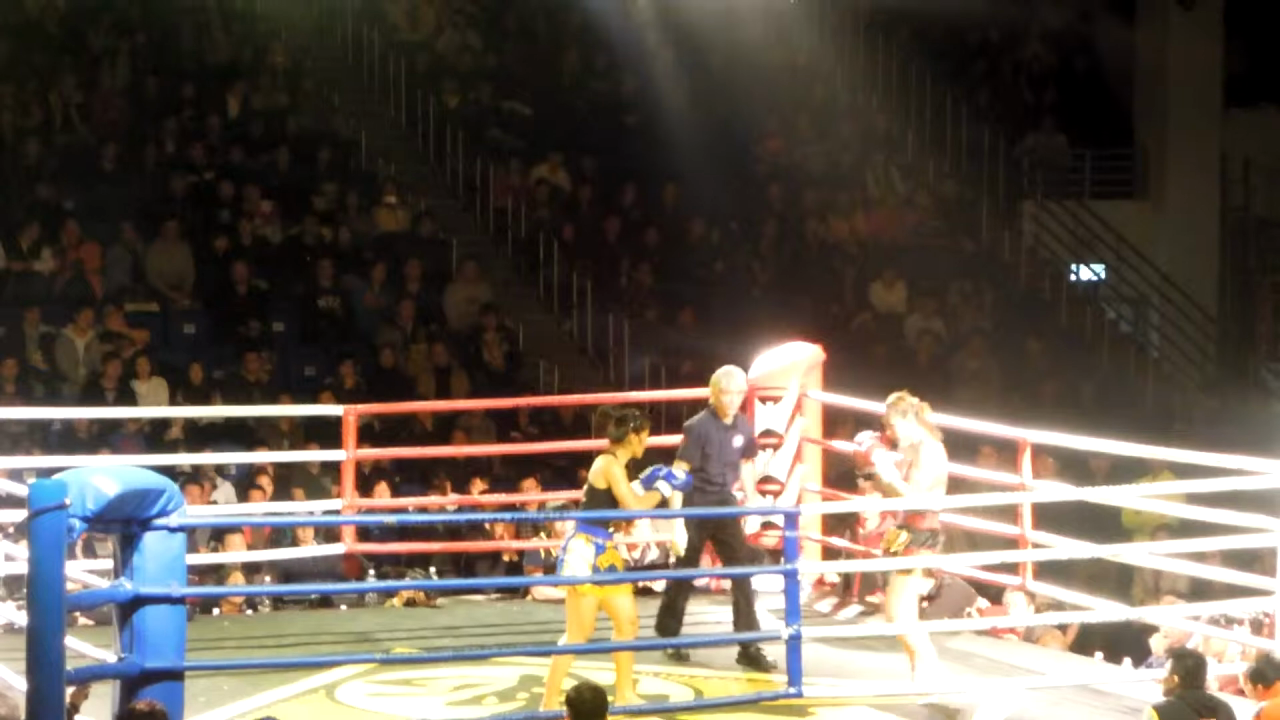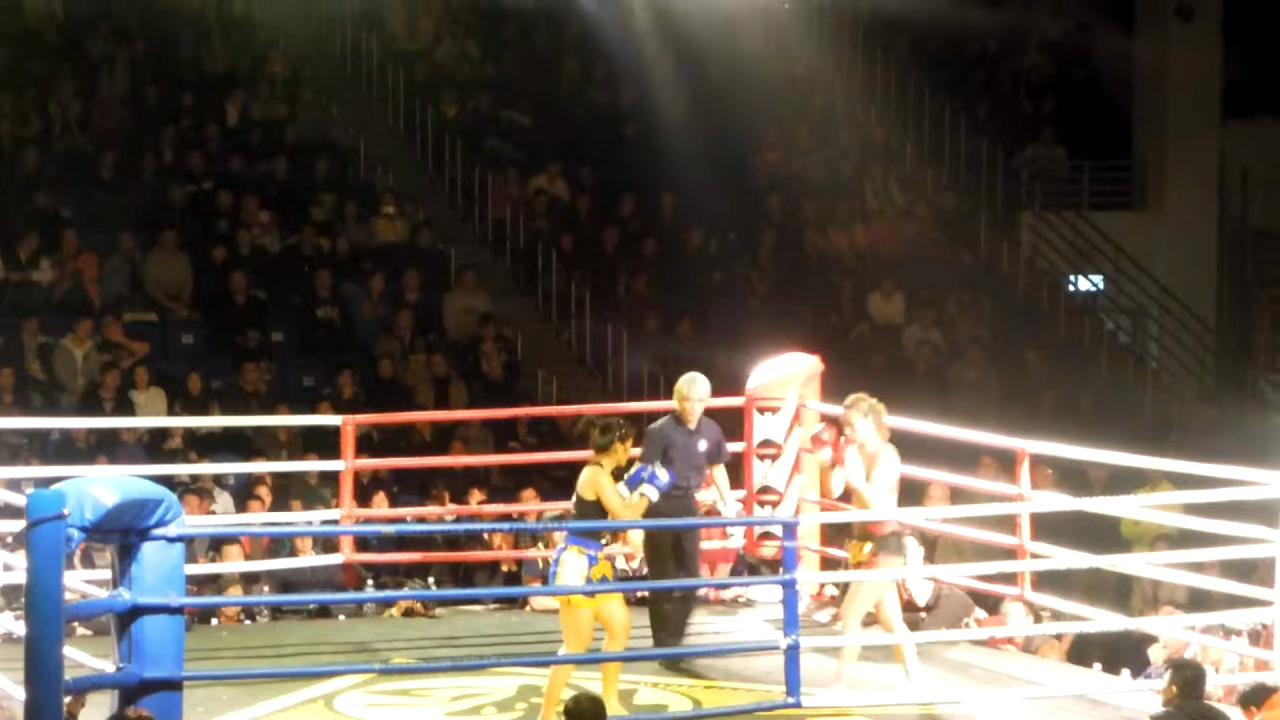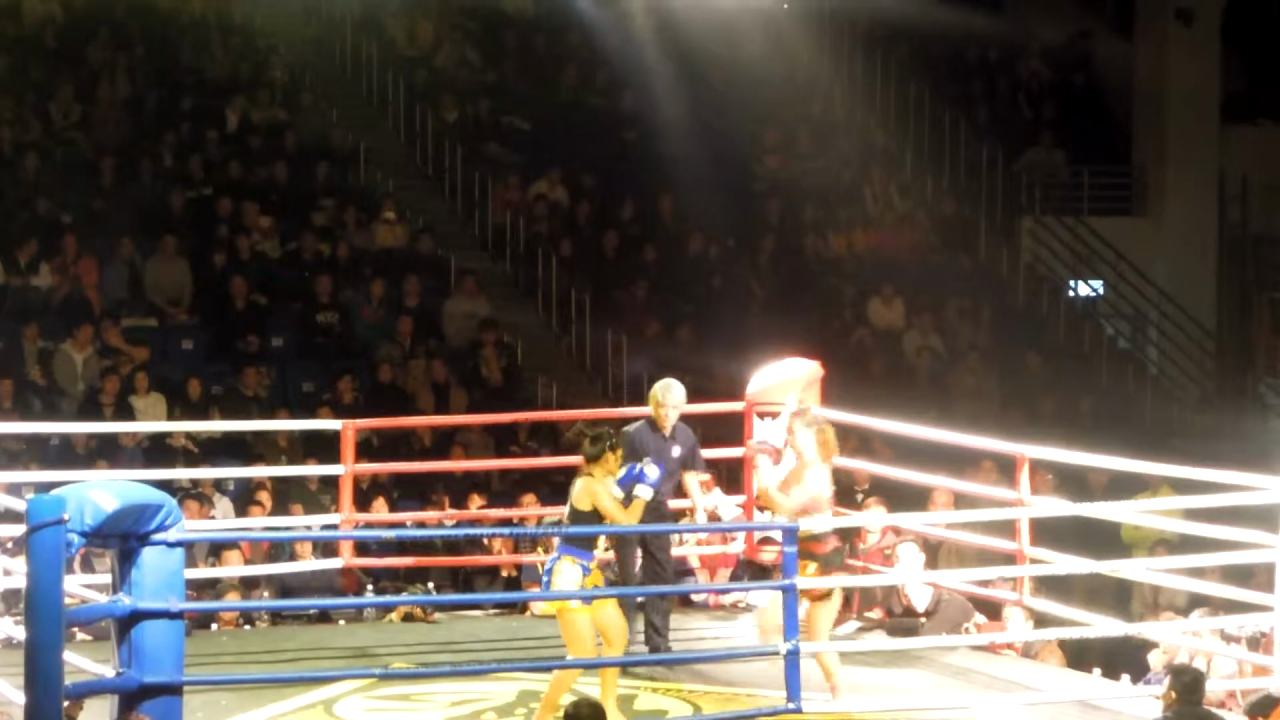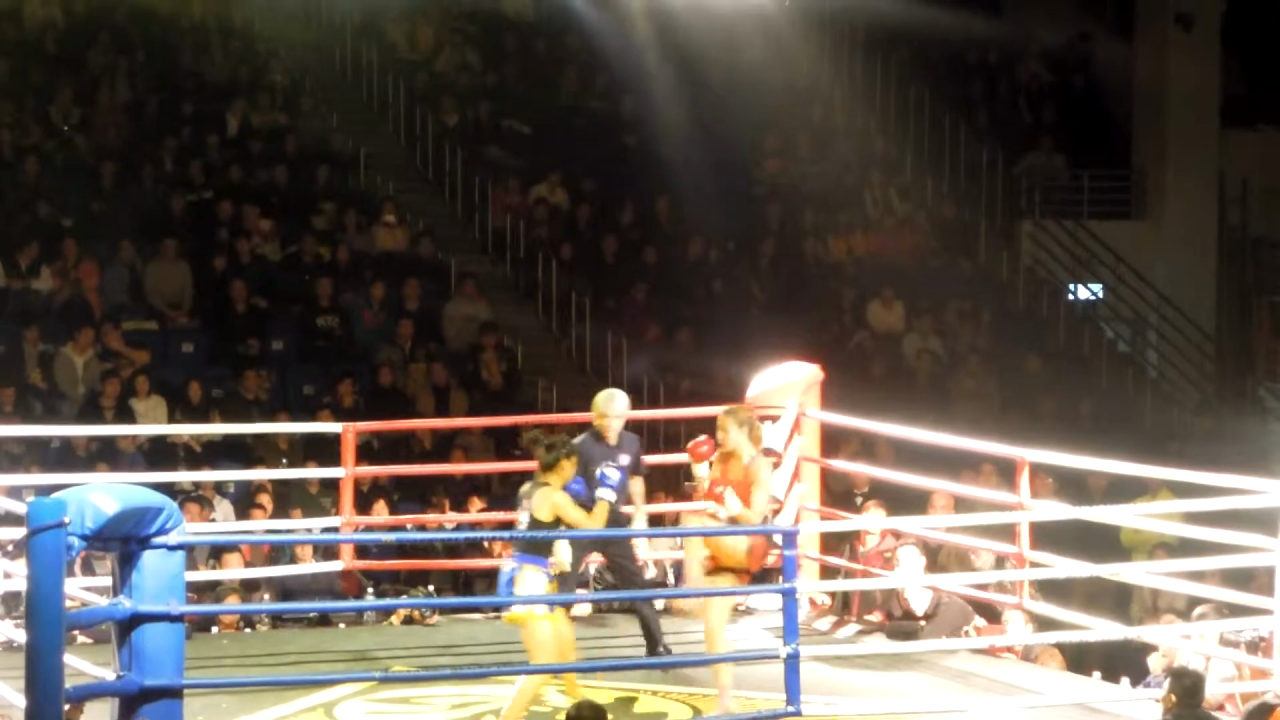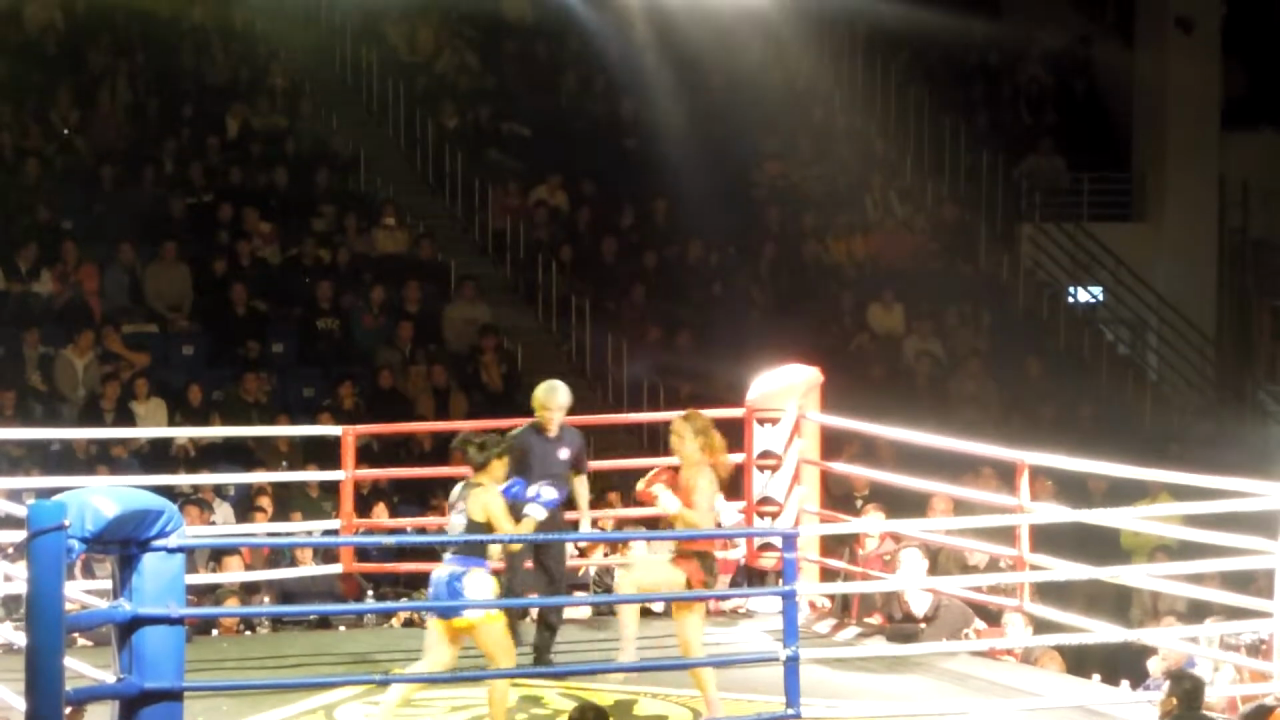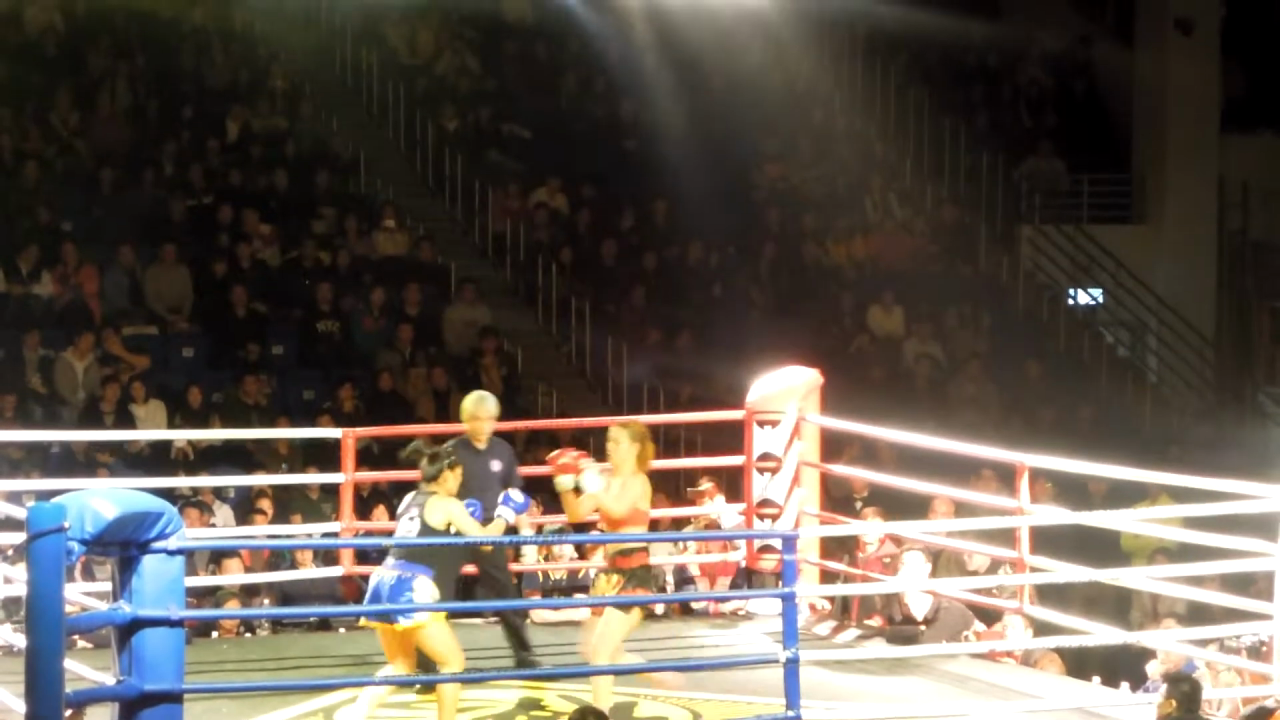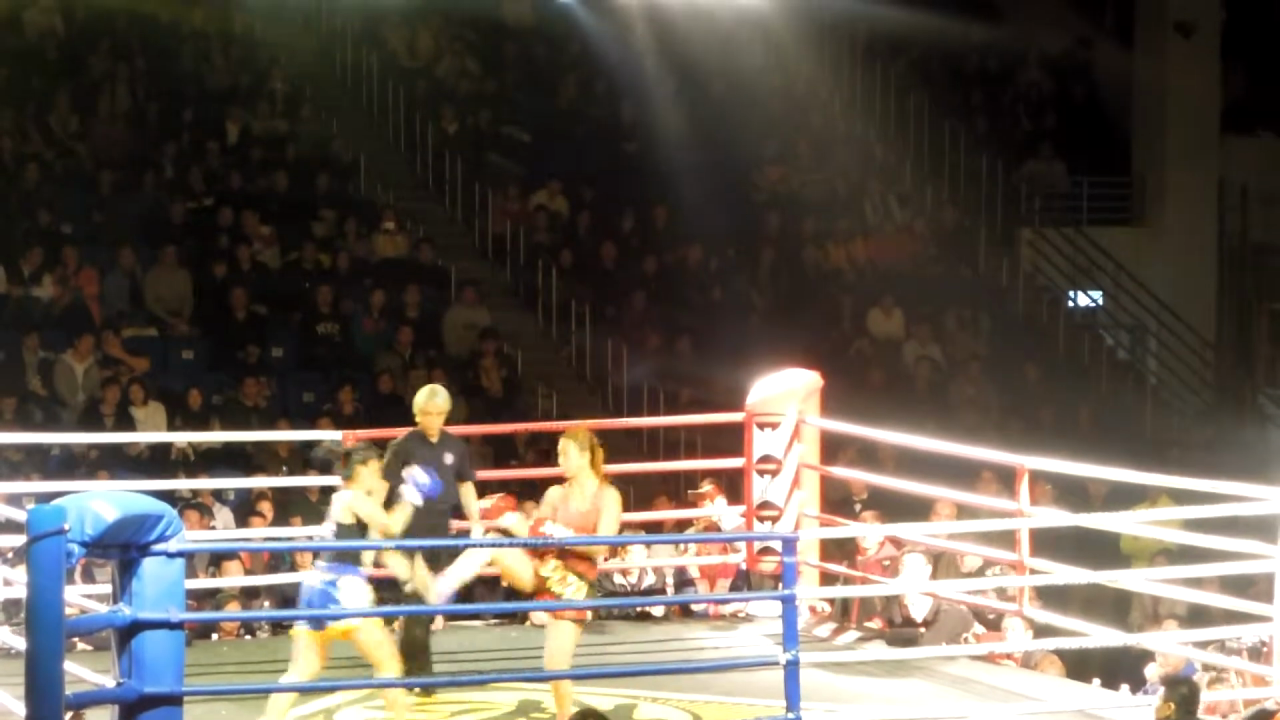
dt=0.3s
person 1, frame 1
left shoulder: (930, 451)
right shoulder: (910, 449)
left elbow: (912, 496)
right elbow: (895, 491)
left wrist: (884, 469)
right wrist: (881, 460)
left hip: (921, 538)
right hip: (908, 535)
left knee: (899, 618)
right knee: (900, 616)
left ankle: (932, 678)
right ankle: (919, 679)
person 1, frame 2
left shoulder: (886, 455)
right shoulder: (853, 453)
left elbow: (875, 501)
left wrist: (856, 478)
right wrist: (828, 461)
left hip: (884, 543)
right hip: (867, 542)
left knee: (849, 616)
right knee: (891, 622)
left ankle: (842, 688)
right ankle: (915, 684)
person 1, frame 3
left shoulder: (815, 471)
right shoulder: (796, 465)
left elbow: (785, 508)
right elbow: (770, 500)
left wrist: (765, 478)
right wrist: (767, 472)
left hip: (823, 559)
right hip: (801, 557)
left knee: (817, 640)
right knee: (768, 621)
left ankle: (839, 697)
person 1, frame 4
left shoulder: (760, 466)
right shoulder: (724, 460)
left elbow: (756, 517)
right elbow: (709, 495)
left wrist: (738, 509)
right wrist: (701, 474)
left hip: (749, 545)
right hip: (724, 550)
left knee: (693, 520)
right knee: (713, 628)
left ankle: (692, 585)
right ankle: (725, 703)
person 1, frame 5
left shoulder: (701, 474)
right shoulder: (685, 471)
left elbow: (702, 522)
left wrist: (675, 507)
right wrist: (658, 496)
left hip: (696, 563)
right hip: (686, 563)
left knee: (624, 582)
right knee: (690, 645)
left ankle: (628, 652)
person 1, frame 6
left shoulder: (635, 482)
right shoulder: (610, 476)
left elbow: (616, 511)
right elbow: (574, 514)
left wrist: (594, 482)
right wrist: (566, 485)
left hip: (633, 577)
right hip: (612, 574)
left knee: (599, 654)
right knee: (595, 651)
right ankle: (656, 672)
person 1, frame 7
left shoulder: (608, 496)
right shoulder: (555, 493)
left elbow: (602, 547)
right elbow: (538, 534)
left wrist: (565, 537)
right wrist: (507, 520)
left hip: (575, 583)
right hip: (543, 568)
left knee: (555, 665)
right knee: (490, 546)
right ankle: (439, 591)
person 2, frame 1
left shoulder: (743, 426)
right shoulder: (698, 426)
right elbow: (679, 472)
left wrist: (751, 503)
right wrist: (677, 521)
left hip: (724, 503)
right hip: (695, 502)
left knee: (743, 570)
right knee: (683, 574)
left ankle: (749, 647)
right ankle: (668, 638)
person 2, frame 2
left shoulder: (711, 430)
right shoulder: (660, 430)
left elbow: (717, 468)
left wrist: (729, 504)
left hip: (687, 507)
right hip: (659, 508)
left knee: (690, 577)
right knee: (664, 580)
left ankle: (672, 643)
right ankle: (666, 649)
person 2, frame 3
left shoulder: (685, 436)
right shoulder: (634, 434)
left elbow: (690, 475)
left wrist: (700, 511)
left hip: (658, 511)
left knee: (663, 578)
right knee: (628, 579)
left ankle: (658, 646)
person 2, frame 4
left shoulder: (632, 444)
right shoulder: (581, 447)
right elbow: (565, 491)
left wrist: (640, 515)
left hip: (612, 520)
left knee: (636, 582)
right knee: (563, 588)
left ankle: (656, 647)
person 2, frame 5
left shoulder: (574, 438)
right shoulder: (519, 438)
left elbow: (579, 477)
left wrist: (585, 517)
left hip: (552, 518)
left knee: (555, 587)
right knee: (515, 585)
left ankle: (542, 653)
person 2, frame 6
left shoulder: (504, 451)
right shoulder: (450, 452)
left elbow: (512, 492)
left wrist: (526, 530)
left knee: (506, 593)
right knee: (439, 599)
left ankle: (523, 656)
right ankle: (427, 670)
person 2, frame 7
left shoulder: (456, 446)
right shoulder: (403, 446)
left elbow: (466, 487)
right elbow: (382, 487)
left wrist: (477, 529)
left hip: (439, 530)
right hip: (410, 527)
left ankle: (410, 667)
right ankle: (419, 673)
person 3, frame 1
left shoulder: (613, 464)
right shoulder: (609, 464)
right elbow: (634, 509)
left wrist: (644, 485)
right wrist: (665, 487)
left hip: (602, 549)
right hip: (585, 550)
left knee: (627, 620)
right knee: (578, 633)
left ankle: (624, 693)
right ankle: (549, 703)
person 3, frame 2
left shoulder: (596, 473)
right shoulder: (597, 474)
right elbow: (626, 518)
left wrist: (629, 486)
right wrist: (651, 489)
left hip: (590, 560)
right hip: (576, 561)
left knee: (619, 627)
right knee: (576, 645)
person 3, frame 3
left shoulder: (587, 482)
right shoulder: (591, 485)
right elbow: (625, 523)
left wrist: (621, 486)
right wrist: (644, 489)
left hip: (583, 569)
right hip: (569, 571)
left knee: (617, 633)
right knee: (583, 654)
person 3, frame 4
left shoulder: (531, 488)
right shoulder: (553, 497)
right elbow: (590, 526)
right wrist: (606, 492)
left hip: (520, 575)
right hip: (528, 578)
left knee: (564, 644)
right knee: (545, 662)
person 3, frame 5
left shoulder: (461, 489)
right shoulder: (488, 496)
right elbow: (513, 540)
right wrist: (537, 508)
left hip: (445, 577)
right hip: (470, 582)
left knee: (435, 662)
right knee: (504, 660)
person 3, frame 6
left shoulder: (412, 499)
right shoulder: (446, 504)
right elbow: (484, 538)
right wrist: (506, 512)
left hip: (383, 583)
right hip: (411, 588)
left knee: (404, 667)
right knee: (453, 663)
person 3, frame 7
left shoulder: (341, 499)
right shoulder: (355, 499)
left elbow: (380, 534)
right elbow: (390, 527)
right wrist: (411, 495)
left hip: (317, 586)
right hip: (345, 589)
left knee: (302, 670)
right knee: (390, 666)
